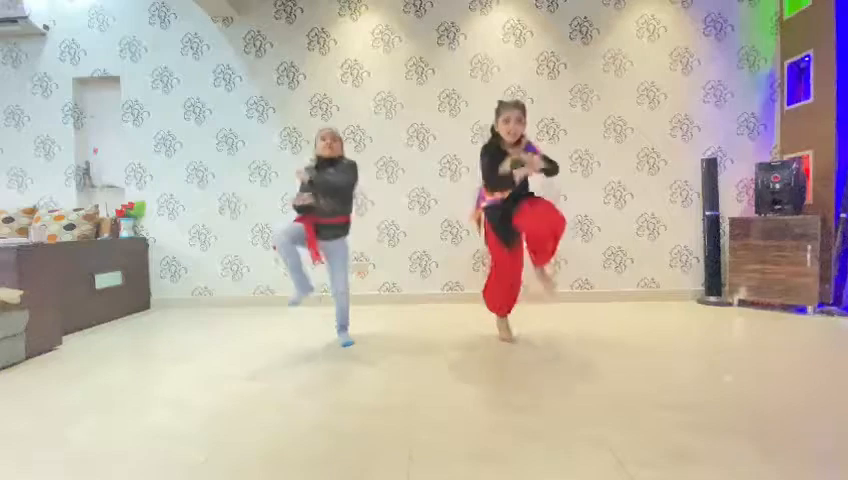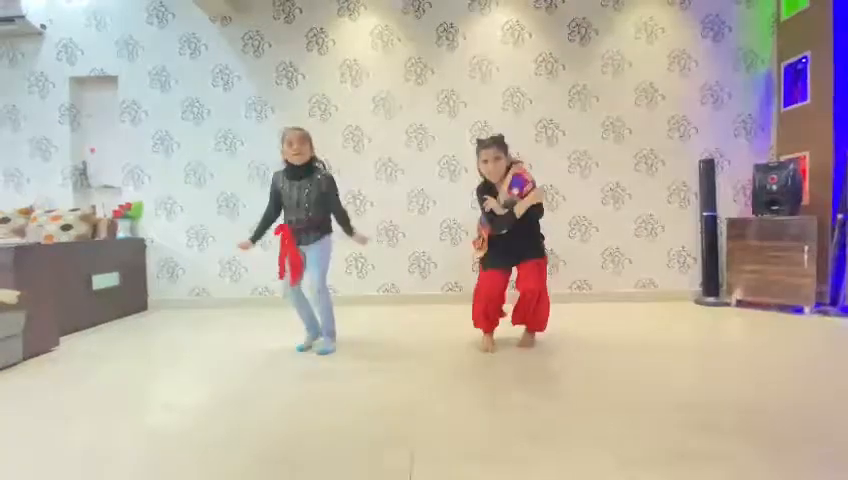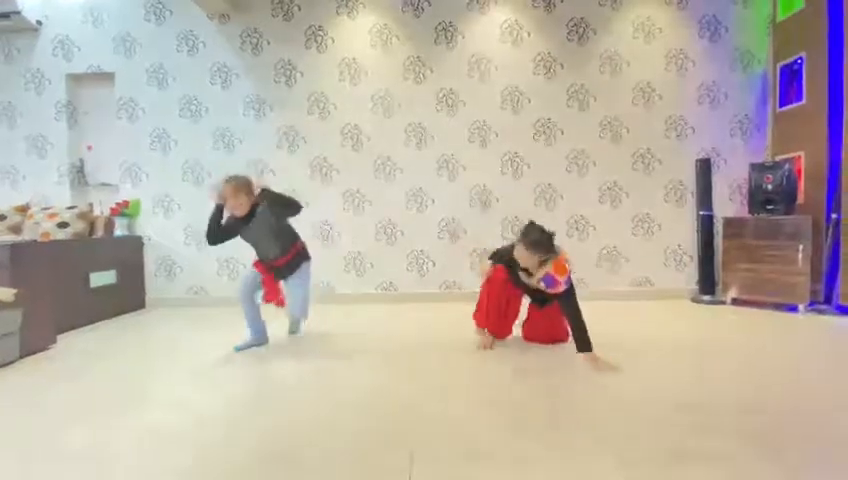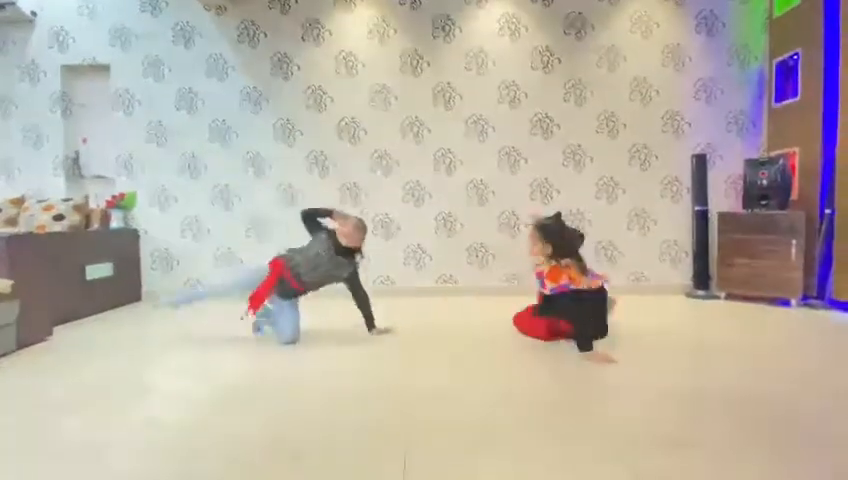
dt=0.5s
person 1, frame 1
left shoulder: (347, 167)
right shoulder: (309, 172)
left elbow: (343, 186)
right elbow: (299, 206)
left wrist: (310, 180)
right wrist: (302, 200)
left hip: (336, 234)
right hip: (310, 228)
left knee: (340, 286)
right knee: (281, 236)
left ankle: (342, 330)
right ankle: (303, 287)
person 1, frame 2
left shoulder: (322, 178)
right shoulder: (279, 178)
left elbow: (336, 209)
right elbow: (272, 212)
left wrist: (352, 233)
right wrist: (253, 239)
left hip: (318, 238)
right hip: (292, 240)
left knee: (317, 284)
right knee: (290, 288)
left ankle: (328, 336)
right ankle: (313, 332)
person 1, frame 3
left shoulder: (266, 209)
right shoulder: (235, 222)
left elbow: (295, 208)
right elbow: (212, 239)
left wrist: (263, 192)
right wrist: (218, 207)
left hip: (296, 263)
right hip: (268, 266)
left knee: (296, 312)
right knee: (245, 293)
left ankle: (296, 316)
right ankle: (258, 335)
person 1, frame 4
left shoulder: (348, 266)
right shoulder: (325, 235)
left elbow: (360, 296)
right elbow: (306, 214)
left wrist: (371, 326)
right wrist: (333, 214)
left hip: (288, 294)
right hip: (276, 273)
left knee: (289, 337)
right knee: (225, 289)
left ankle: (264, 316)
person 2, frame 1
left shoulder: (525, 148)
right shoulder: (490, 149)
left elbow: (552, 168)
right elbow: (493, 183)
left wrist: (539, 164)
right wrist: (520, 172)
left hip: (522, 206)
right hip: (497, 213)
left knee: (550, 221)
right knee: (506, 267)
left ankle: (539, 266)
right ankle: (501, 317)
person 2, frame 2
right shoulder: (484, 191)
left elbow: (536, 213)
right elbow: (496, 225)
left wrist: (501, 206)
right wrist: (524, 204)
left hip: (529, 247)
right hip: (498, 246)
right knee: (489, 290)
left ankle: (530, 328)
right ankle: (488, 331)
person 2, frame 3
right shoulder: (517, 251)
left elbow: (574, 313)
right elbow: (498, 254)
left wrist: (588, 353)
right wrist: (489, 264)
left hip: (543, 297)
right hip: (518, 281)
person 2, frame 4
left shoulder: (553, 278)
left elbow: (575, 316)
right elbow: (579, 236)
left wrist: (587, 351)
right wrist: (541, 224)
left knee: (521, 321)
